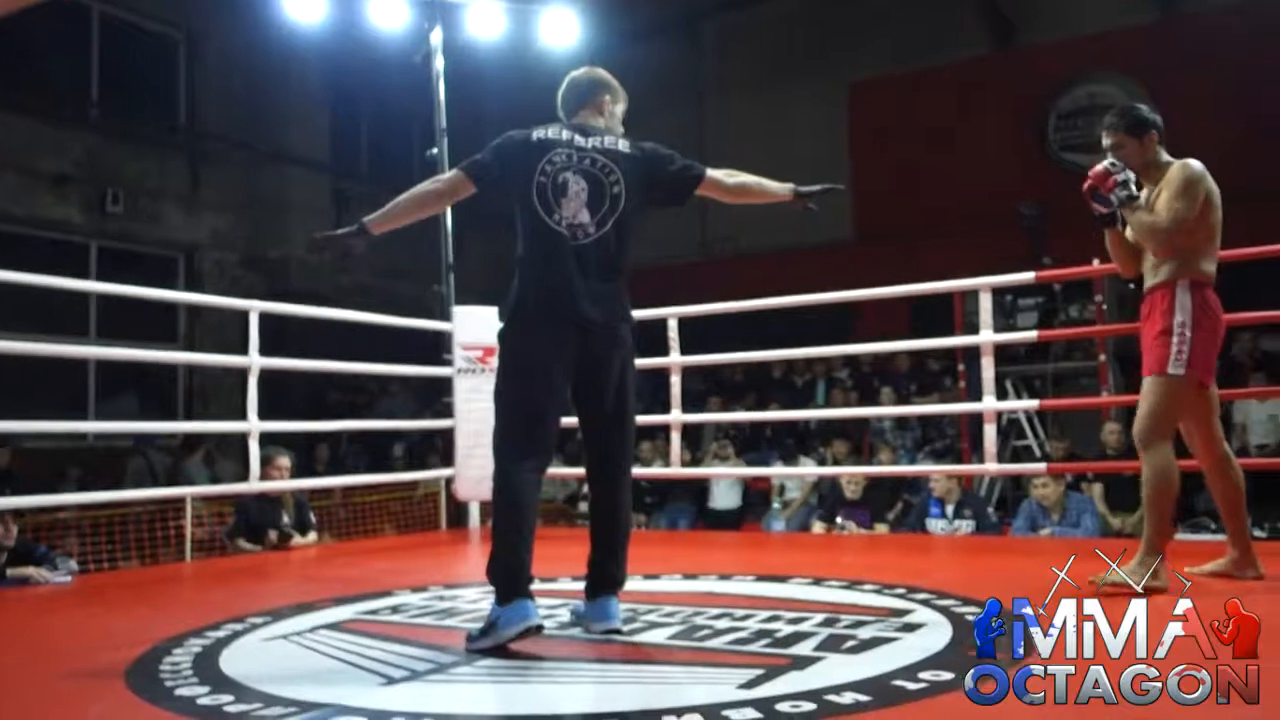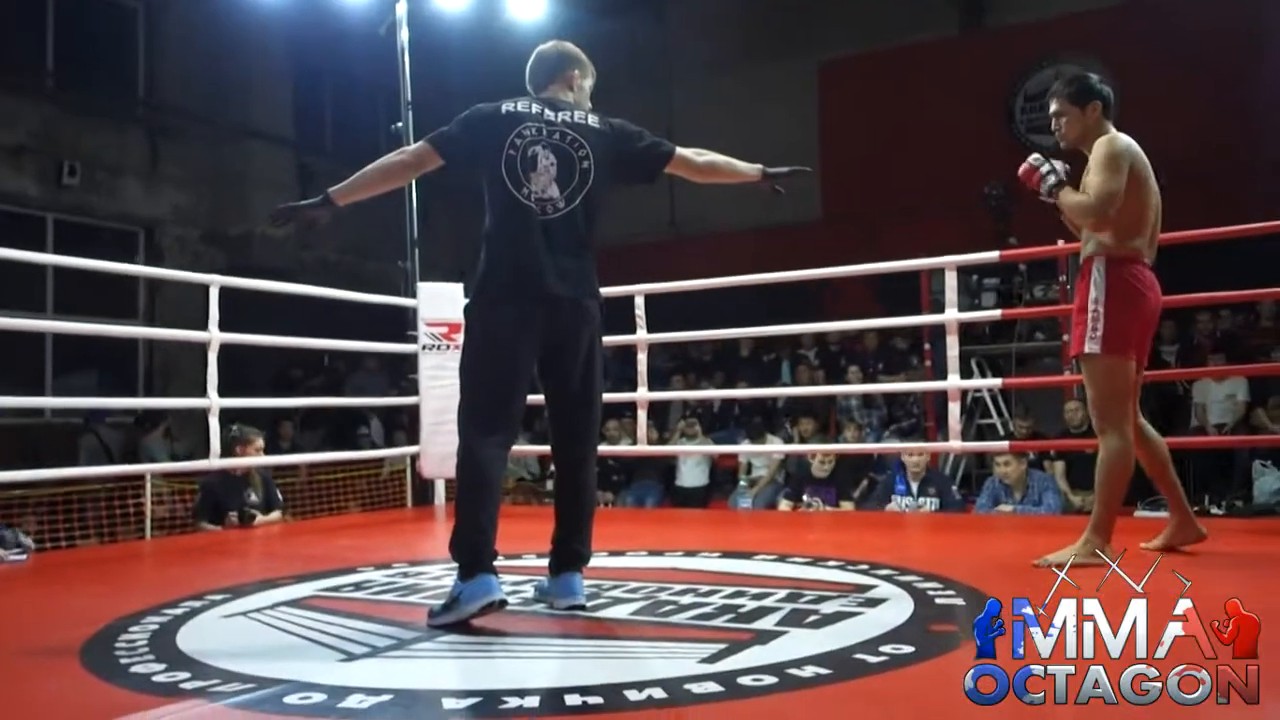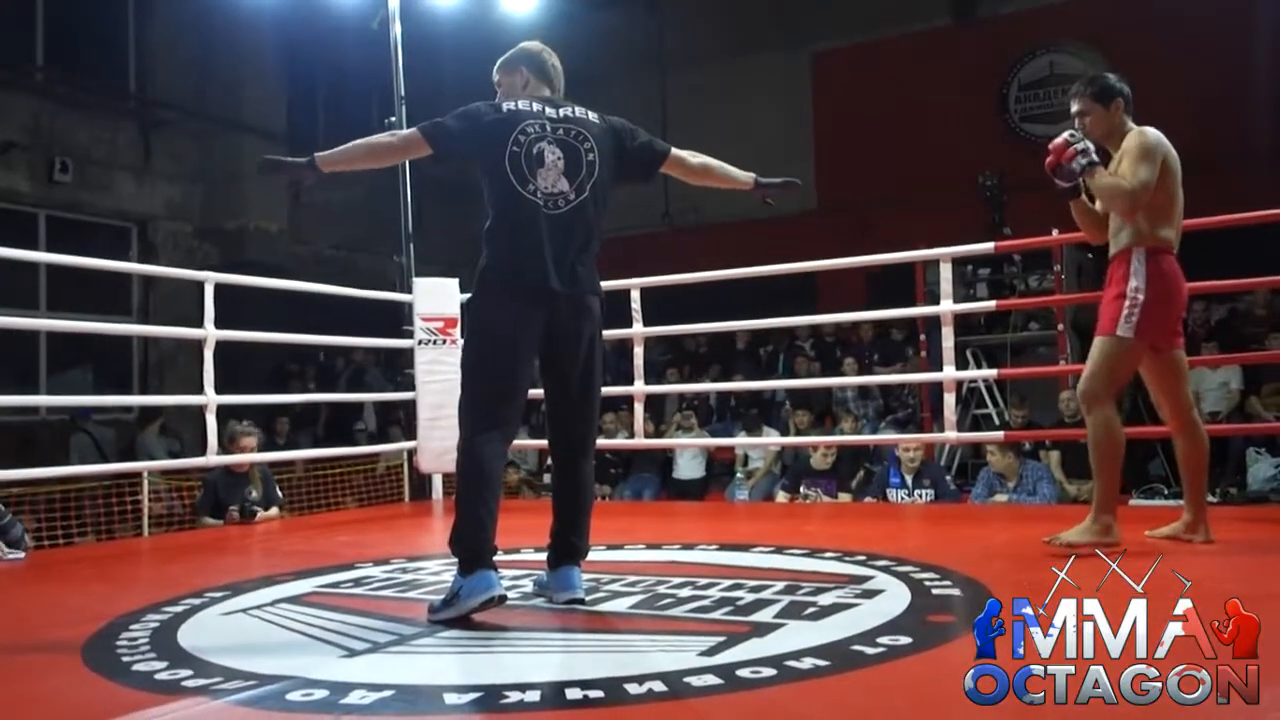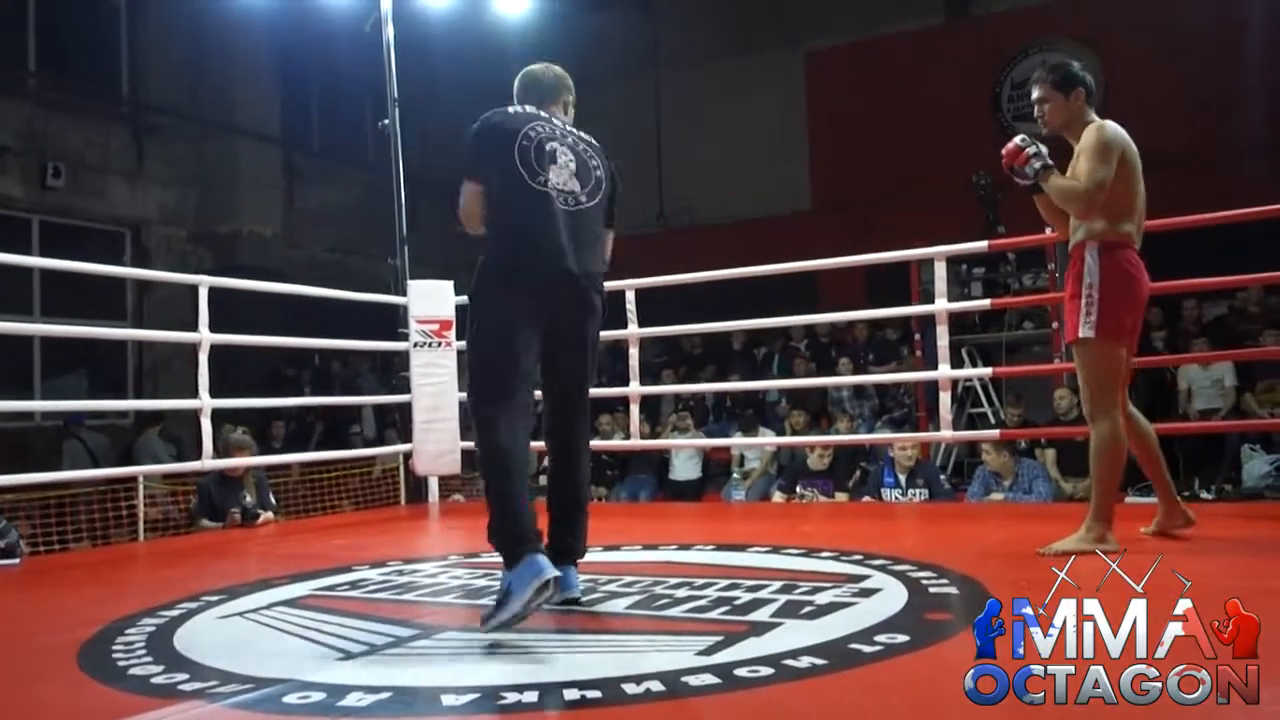
dt=0.7s
person 1, frame 1
left shoulder: (521, 146)
right shoulder: (637, 158)
left elbow: (442, 190)
right elbow: (727, 184)
left wrist: (364, 230)
right wrist: (795, 192)
left hip: (537, 323)
right hip: (605, 327)
left knee: (520, 458)
right knee: (610, 463)
left ankle: (513, 600)
right ankle: (603, 597)
person 1, frame 2
left shoulder: (490, 120)
right shoulder: (606, 133)
left elbow: (408, 161)
right elbow: (695, 163)
left wrist: (328, 200)
right wrist: (763, 173)
left hip: (505, 298)
right hip: (574, 302)
left knee: (486, 432)
right knee: (576, 440)
left ankle: (477, 575)
right ankle: (568, 573)
person 1, frame 3
left shoulder: (489, 119)
right shoulder: (604, 130)
left elbow: (398, 145)
right elbow: (688, 164)
left wrist: (314, 164)
right wrist: (756, 183)
left hip: (508, 295)
right hip: (577, 298)
left knee: (486, 427)
right knee: (574, 435)
left ankle: (477, 570)
right ankle: (566, 567)
person 1, frame 4
left shoulder: (496, 125)
right shoulder: (594, 150)
left elbow: (473, 212)
left hip: (512, 282)
right hip: (580, 289)
left knee: (502, 418)
right knee: (570, 429)
left ankle: (526, 561)
right ankle: (565, 566)
person 2, frame 1
left shoulder: (1186, 173)
right shoulder: (1150, 190)
left elbow: (1162, 239)
right elbow: (1130, 265)
left wrist: (1125, 197)
right wrist: (1108, 214)
left hip: (1184, 309)
right hip: (1166, 312)
left knee: (1151, 434)
right knee: (1208, 443)
left ankle: (1150, 559)
right ankle: (1242, 555)
person 2, frame 2
left shoulder: (1111, 147)
right shoulder: (1121, 154)
left elbow: (1098, 214)
left wrist: (1055, 186)
right wrist: (1060, 194)
left hip: (1111, 284)
right hip: (1133, 283)
left knee: (1110, 422)
right knee: (1127, 420)
left ankle: (1096, 542)
right ankle: (1182, 520)
person 2, frame 3
left shoulder: (1144, 140)
right shoulder: (1126, 156)
left elbow: (1129, 200)
right elbow: (1100, 231)
left wrist: (1087, 166)
right wrist: (1072, 187)
left hip: (1143, 277)
right hip: (1148, 281)
left knee: (1094, 393)
right knee: (1178, 409)
left ankle: (1102, 519)
right ankle: (1195, 520)
person 2, frame 4
left shoulder: (1101, 134)
right shoulder: (1091, 145)
left elbow: (1085, 203)
right elbow: (1067, 222)
left wrist: (1043, 168)
right wrist: (1033, 182)
left hip: (1103, 269)
right hip: (1115, 272)
left knee: (1100, 408)
right knee: (1115, 406)
left ankle: (1099, 528)
right ankle: (1171, 508)
